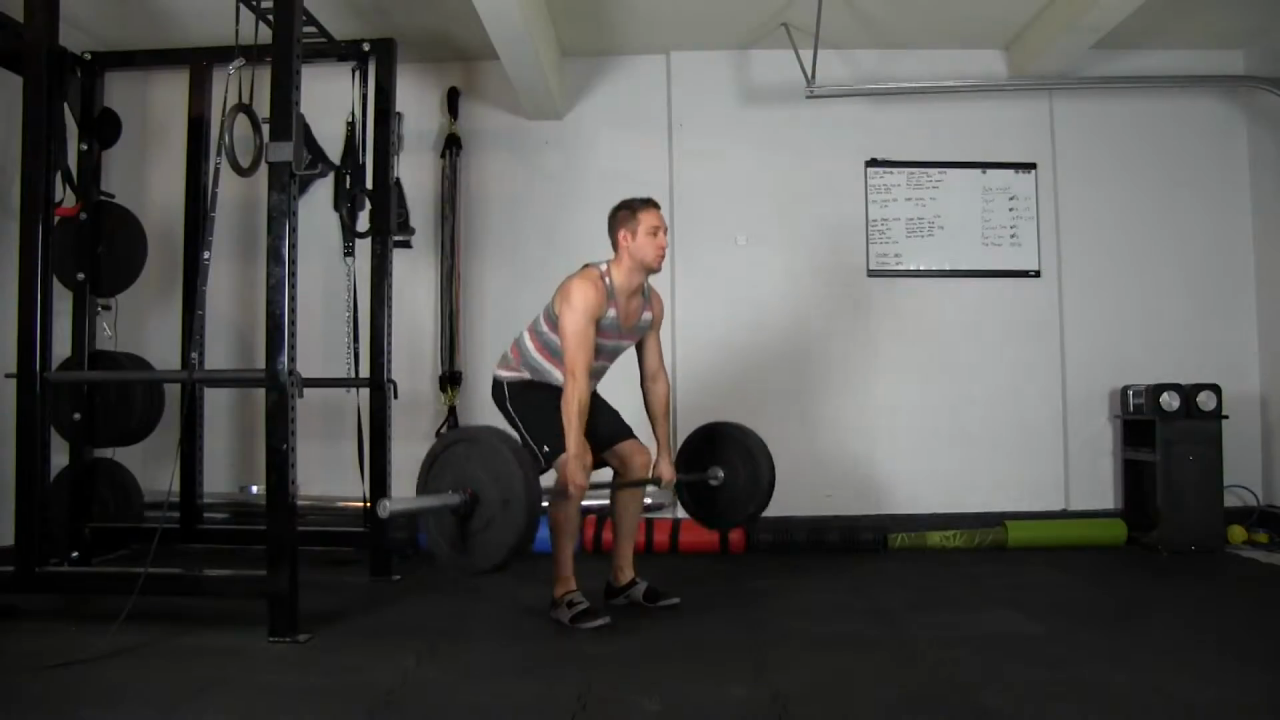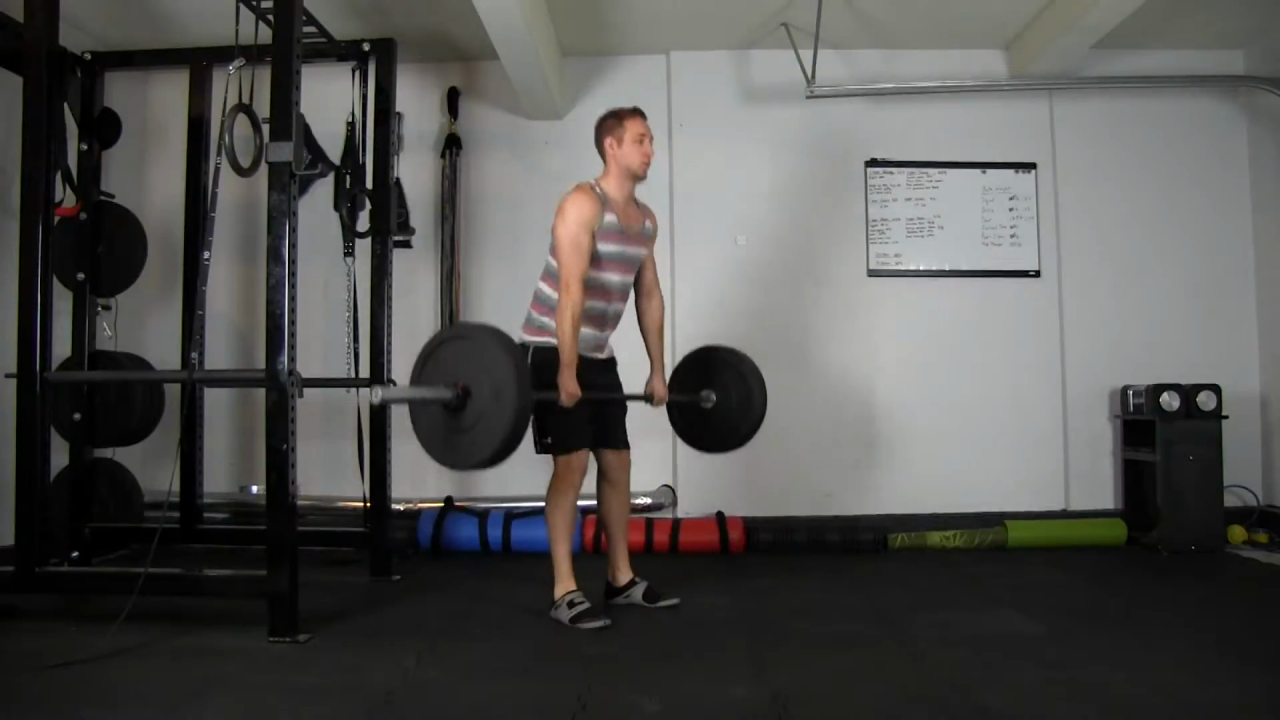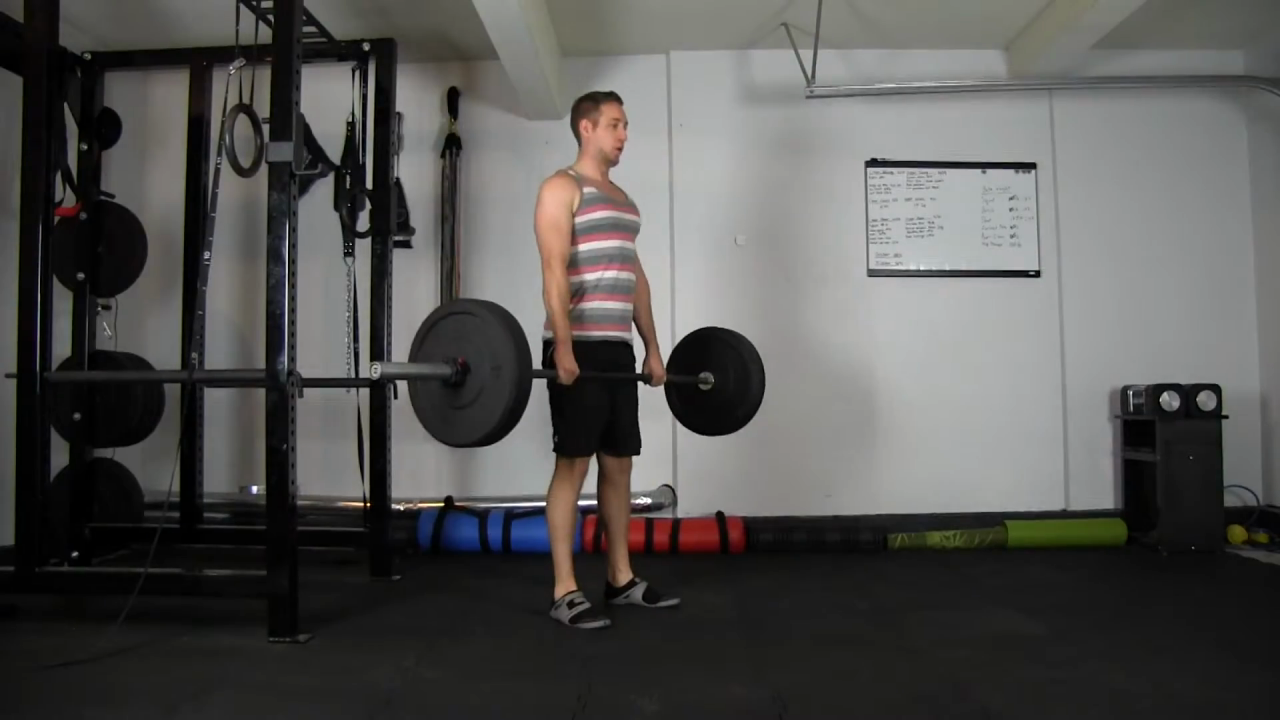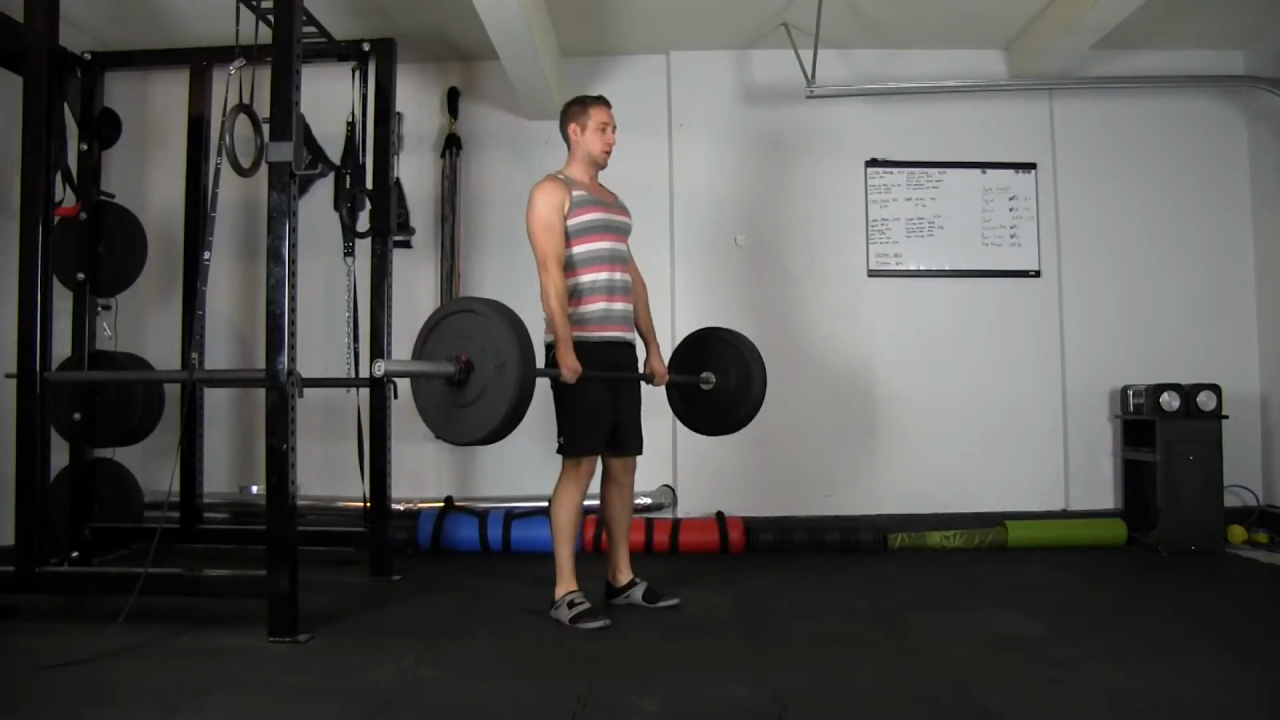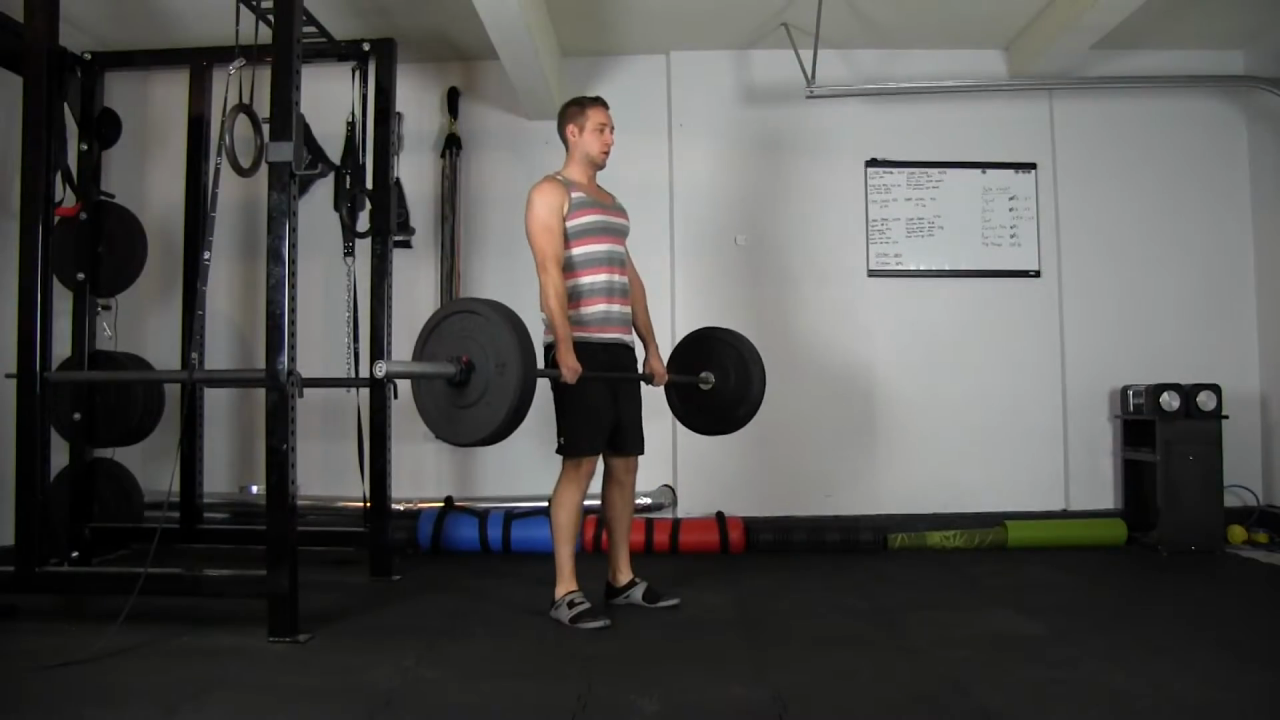
dt=0.3s
person 1, frame 1
left shoulder: (651, 302)
right shoulder: (587, 290)
left elbow: (655, 378)
right elbow: (574, 380)
left wrist: (665, 456)
right wrist: (574, 461)
left hip: (572, 389)
right hip: (524, 382)
left knee: (633, 460)
right knee: (574, 469)
left ankle: (623, 580)
right ankle: (564, 592)
person 1, frame 2
left shoulder: (645, 218)
right shoulder: (583, 203)
left elbow: (649, 297)
right elbow: (570, 291)
left wrist: (658, 370)
right wrist: (565, 371)
left hip: (596, 353)
right hip: (548, 348)
left knee: (616, 462)
right knee: (572, 462)
left ankle: (622, 579)
right ankle: (564, 593)
person 1, frame 3
left shoulder: (622, 198)
right shoulder: (562, 187)
right elbow: (555, 271)
left wrist: (652, 348)
right wrist: (563, 346)
left hip: (618, 348)
right hip: (578, 347)
left knee: (619, 464)
right knee: (573, 464)
left ankle: (621, 579)
right ankle: (564, 593)
person 1, frame 4
left shoulder: (612, 200)
right shoulder: (552, 192)
right elbow: (551, 274)
left wrist: (652, 347)
right wrist: (565, 347)
left hip: (620, 348)
right hip: (580, 348)
left knee: (622, 464)
right knee: (580, 464)
left ankle: (622, 579)
right ankle: (565, 593)
person 1, frame 5
left shoulder: (610, 201)
right shoulder: (551, 193)
right elbow: (551, 274)
left wrist: (651, 348)
right wrist: (565, 347)
left hip: (619, 348)
right hip: (580, 348)
left knee: (624, 463)
right knee: (580, 464)
left ankle: (622, 579)
right ankle: (565, 592)
